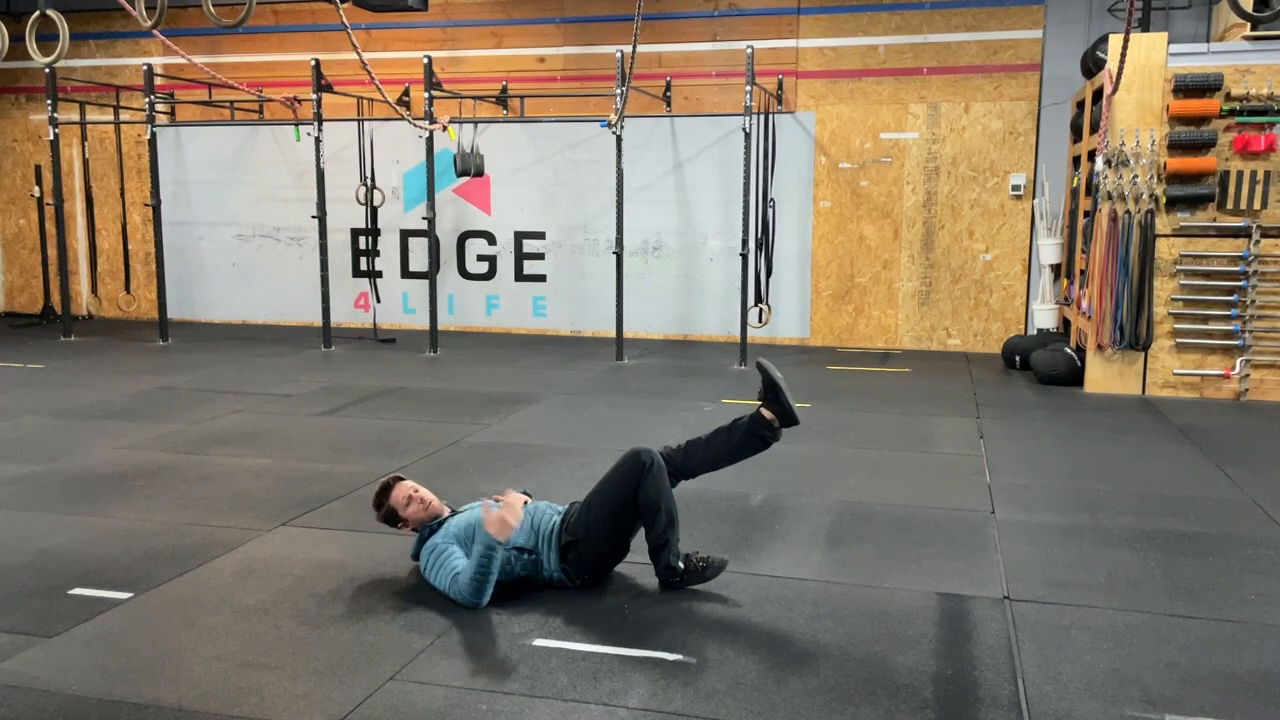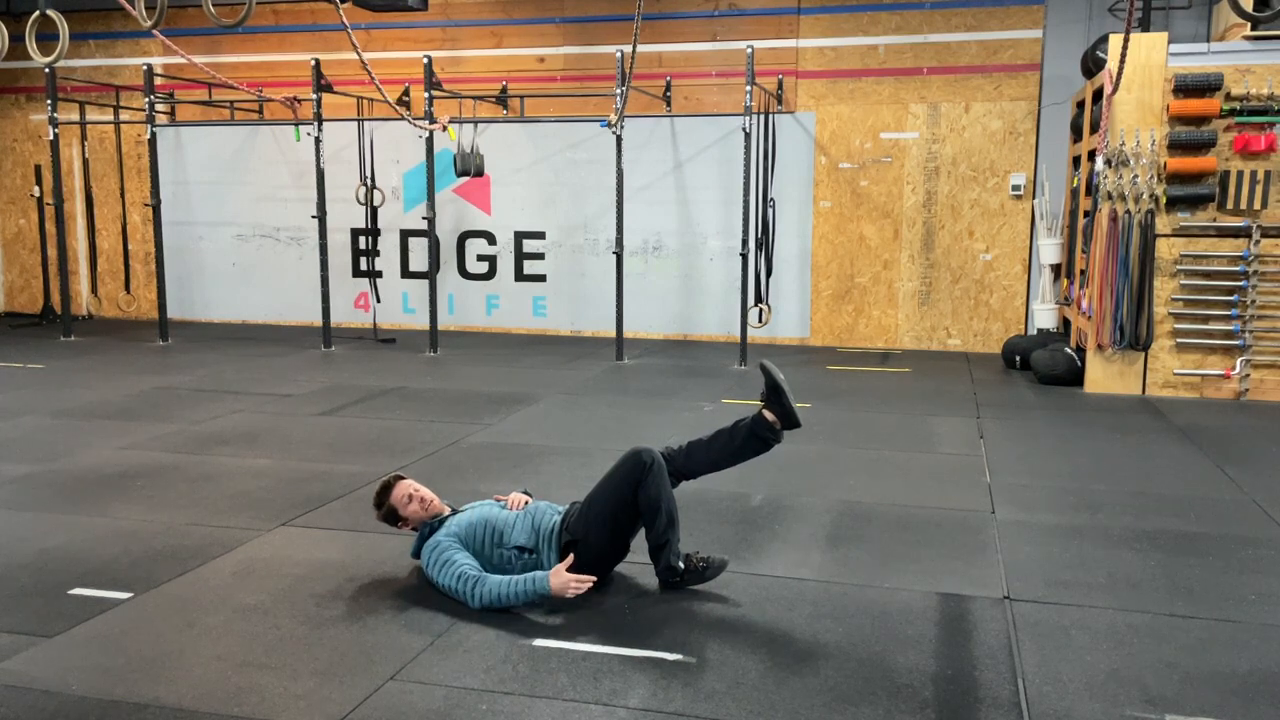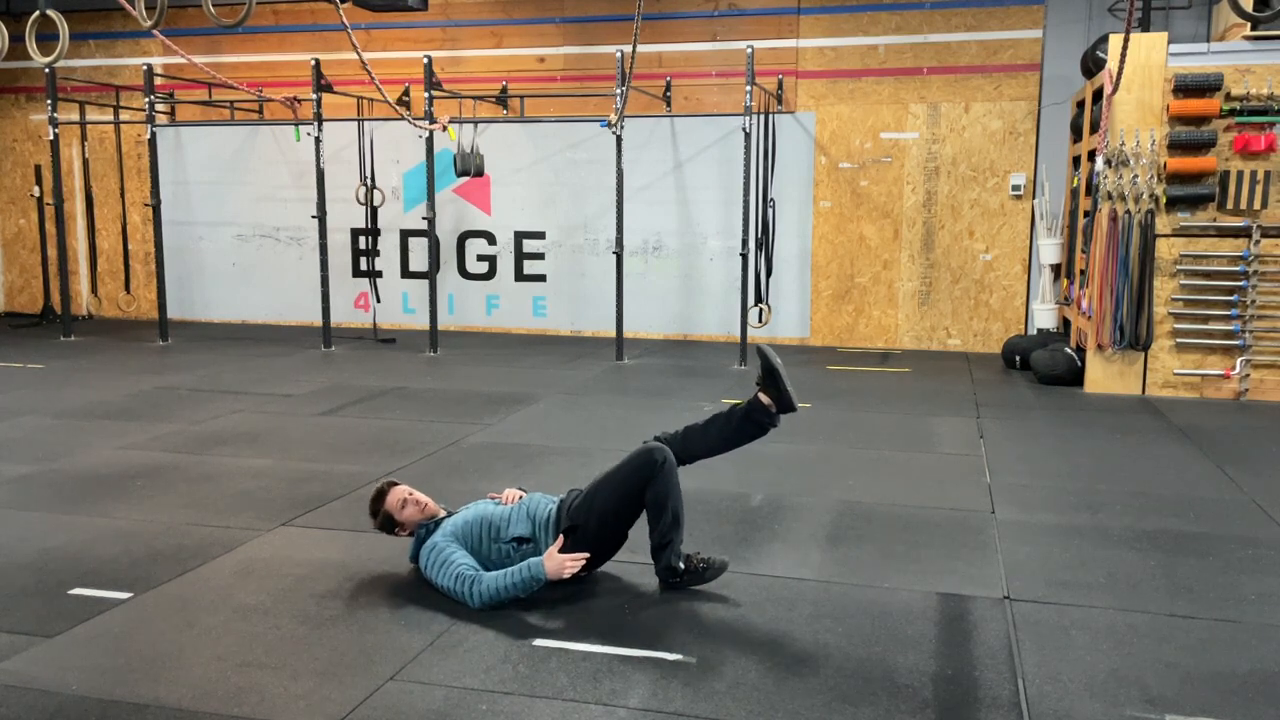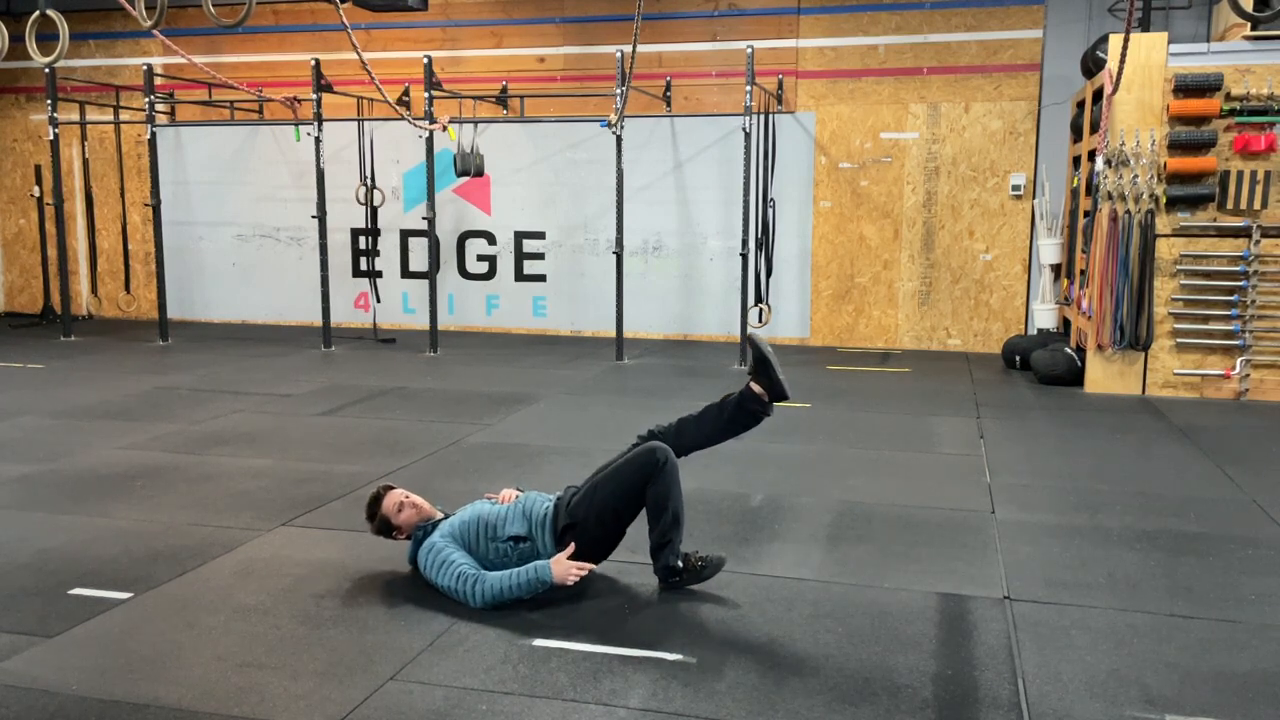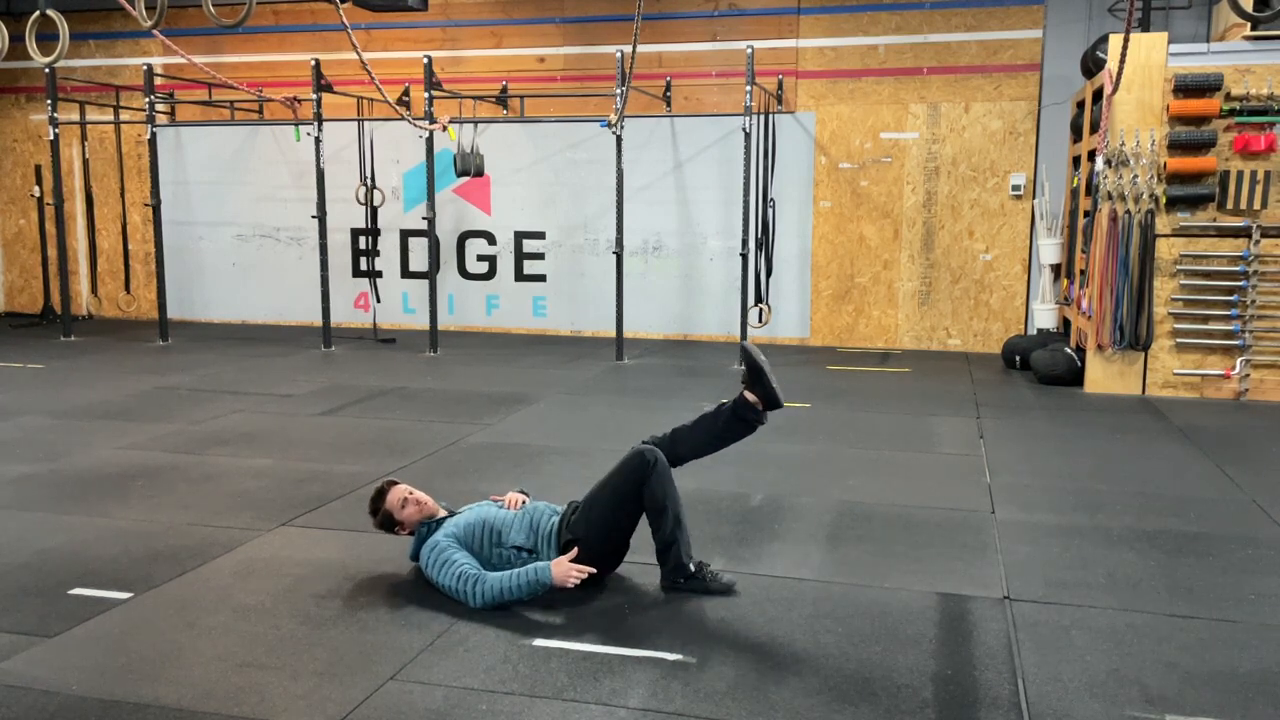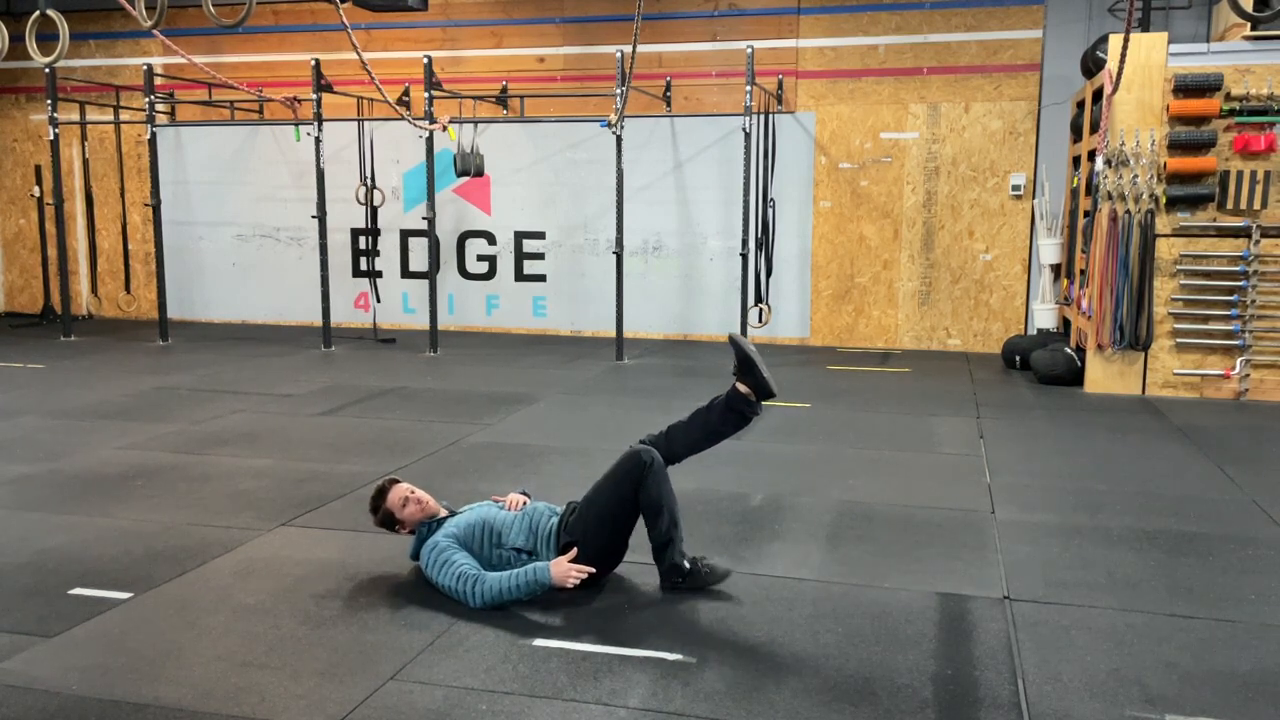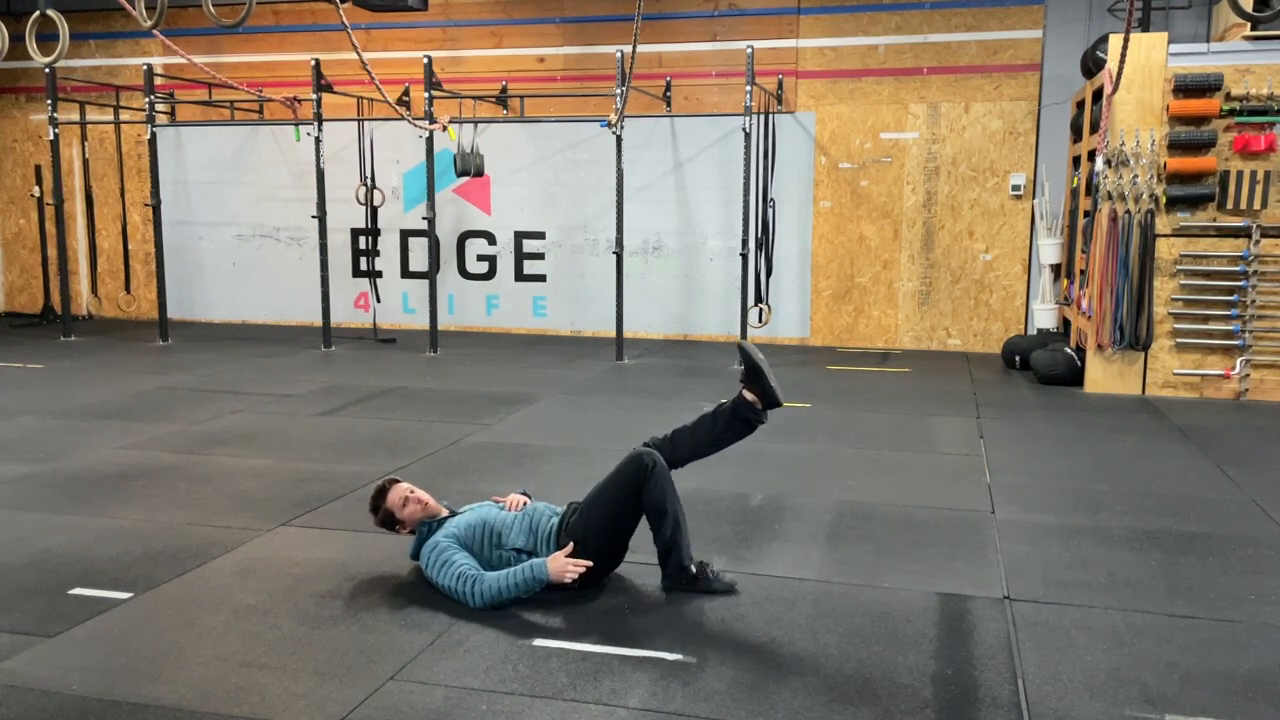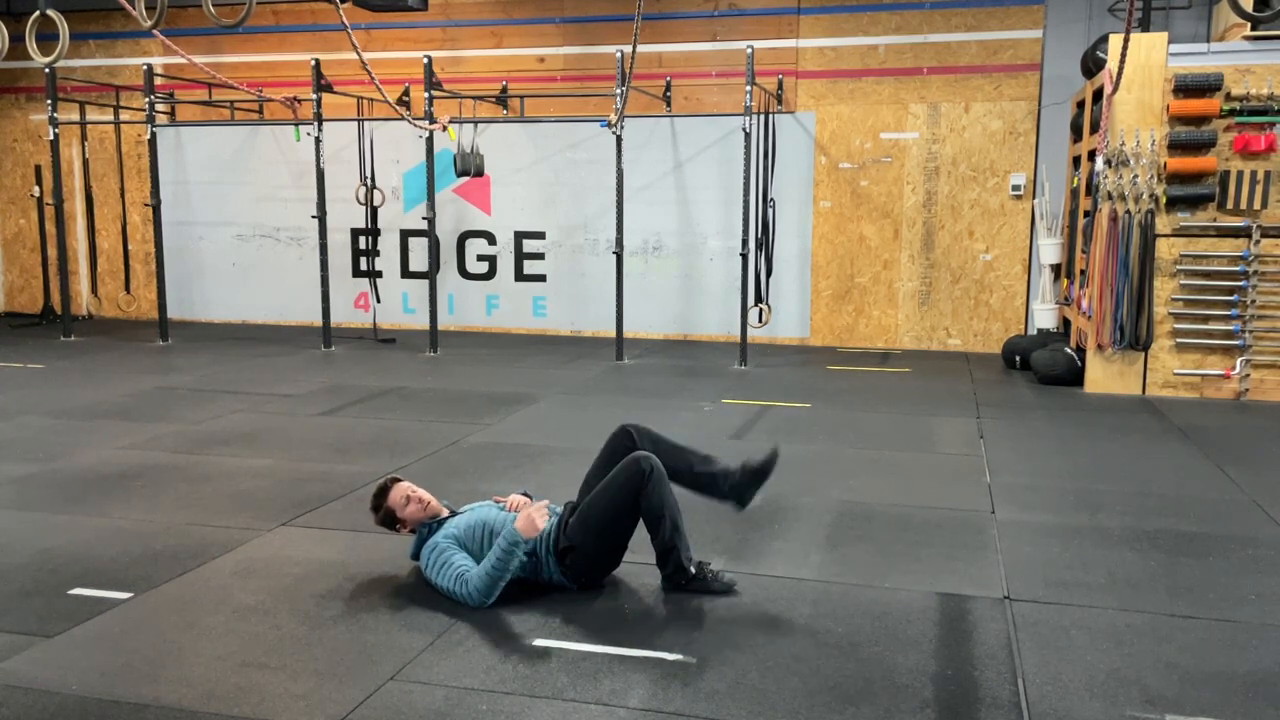
dt=0.5s
person 1, frame 1
left shoulder: (467, 511)
right shoulder: (436, 550)
right elbow: (473, 594)
left wrist: (519, 498)
right wrist: (493, 539)
left hip: (569, 524)
right hip: (577, 555)
left knee: (668, 461)
right knee: (642, 461)
left ankle: (768, 419)
right ankle: (673, 569)
person 1, frame 2
left shoulder: (469, 511)
right shoulder: (438, 548)
right elbow: (477, 589)
left wrist: (521, 495)
right wrist: (544, 583)
left hip: (571, 522)
right hip: (577, 550)
left knee: (670, 462)
right knee: (642, 461)
left ankle: (769, 421)
right ankle: (672, 568)
person 1, frame 3
left shoulder: (462, 516)
right shoulder: (435, 550)
right elbow: (476, 590)
left wrist: (516, 492)
right wrist: (539, 568)
left hip: (569, 511)
right hip: (574, 537)
left knee: (665, 447)
right knee: (655, 459)
left ankle: (765, 405)
right ankle: (673, 568)
person 1, frame 4
left shoulder: (458, 519)
right shoulder: (433, 551)
right elbow: (477, 588)
left wrist: (512, 493)
right wrist: (545, 572)
left hip: (566, 509)
right hip: (571, 536)
left knee: (657, 442)
right knee: (656, 459)
left ankle: (757, 394)
right ankle: (671, 567)
person 1, frame 5
left shoulder: (465, 514)
right shoulder: (436, 549)
right elbow: (477, 589)
left wrist: (517, 495)
right wrist: (545, 573)
left hip: (571, 521)
right hip: (578, 549)
left knee: (655, 450)
right knee: (646, 461)
left ankle: (751, 404)
right ankle: (679, 570)
person 1, frame 6
left shoulder: (465, 514)
right shoulder: (437, 550)
right elbow: (478, 590)
left wrist: (519, 496)
right wrist: (544, 575)
left hip: (571, 522)
right hip: (577, 552)
left knee: (652, 449)
right knee: (643, 462)
left ankle: (744, 395)
right ankle: (675, 569)
person 1, frame 7
left shoulder: (465, 514)
right shoulder: (437, 550)
right elbow: (478, 590)
left wrist: (519, 496)
right wrist: (543, 570)
left hip: (572, 523)
right hip: (578, 553)
left knee: (655, 452)
right knee: (645, 464)
left ankle: (750, 403)
right ankle: (680, 572)
person 1, frame 8
left shoulder: (464, 512)
right shoulder: (435, 551)
right elbow: (479, 591)
left wrist: (521, 498)
right wrist: (517, 534)
left hip: (567, 522)
right hip: (571, 558)
left knee: (629, 437)
right knee: (642, 467)
left ankle: (734, 483)
right ankle: (682, 574)
